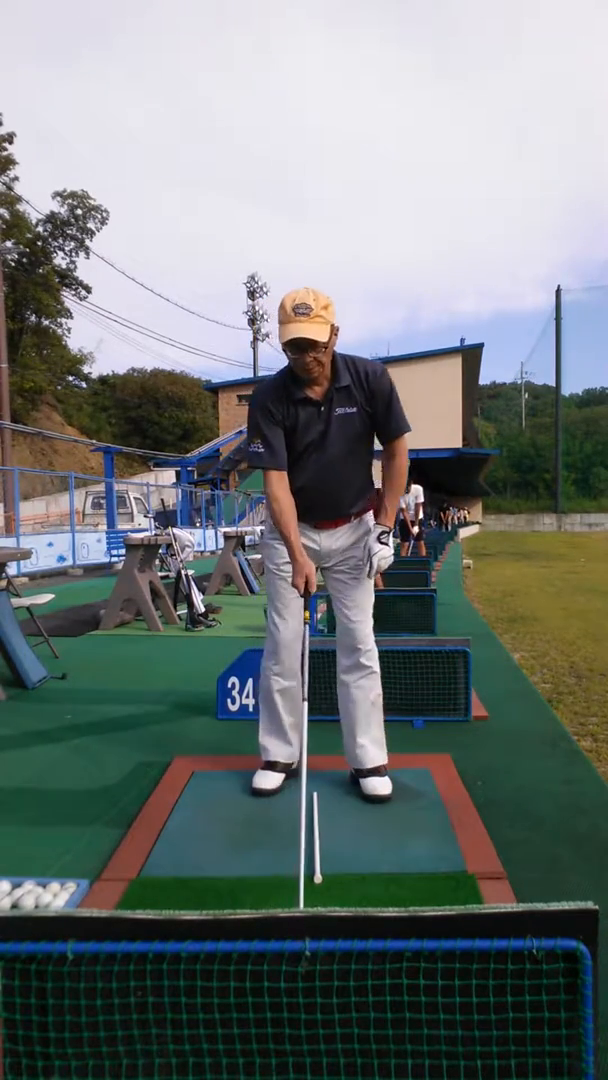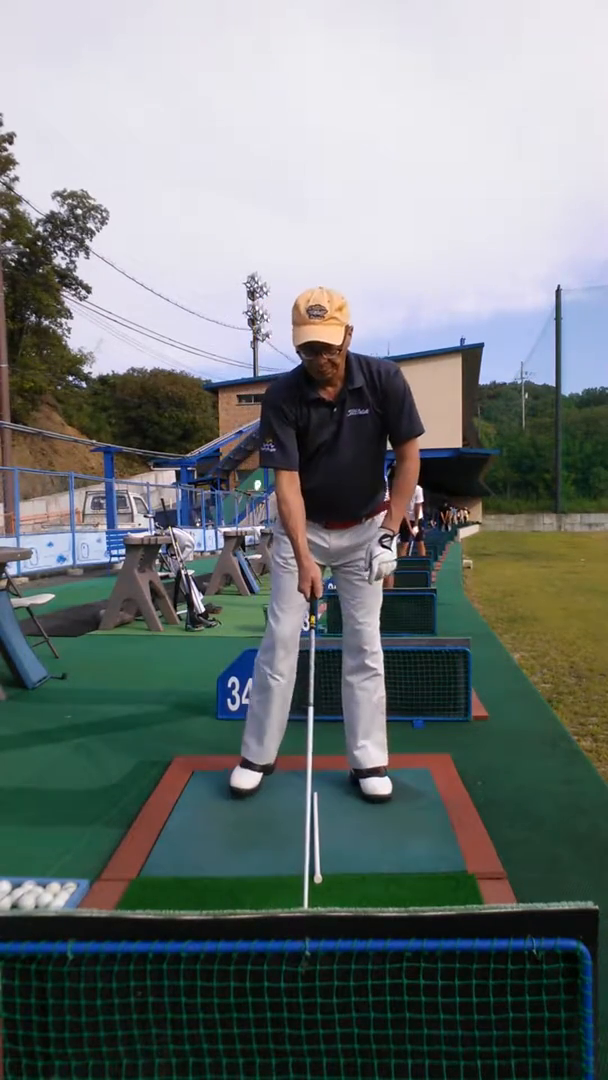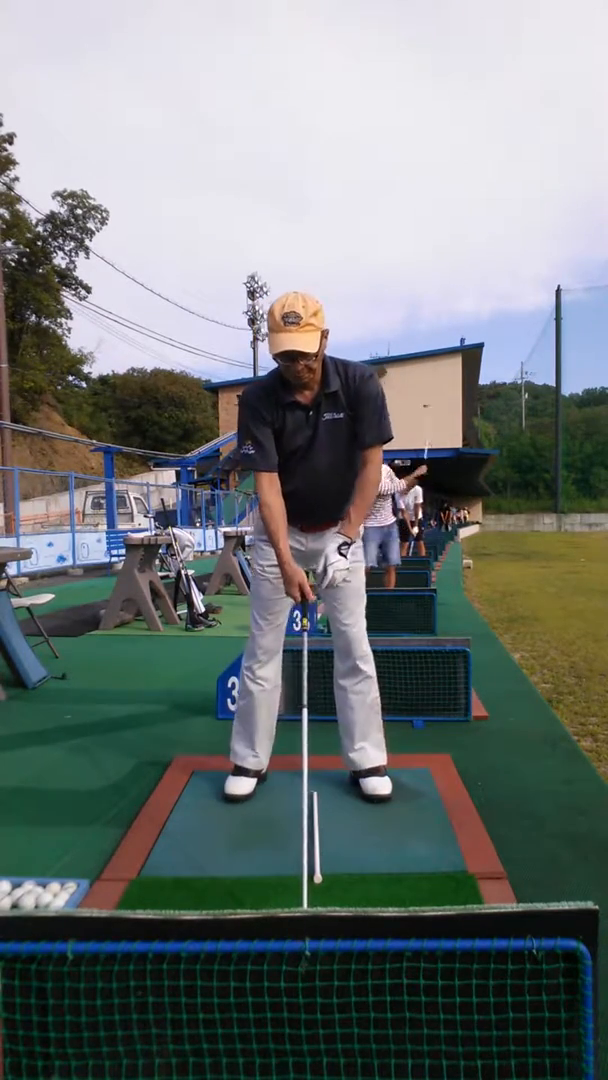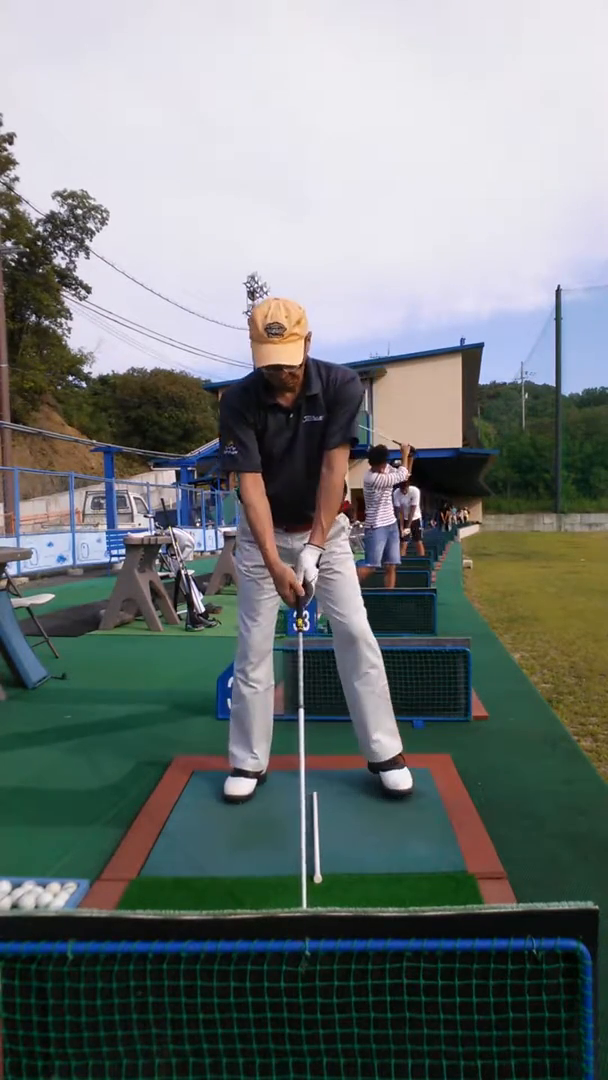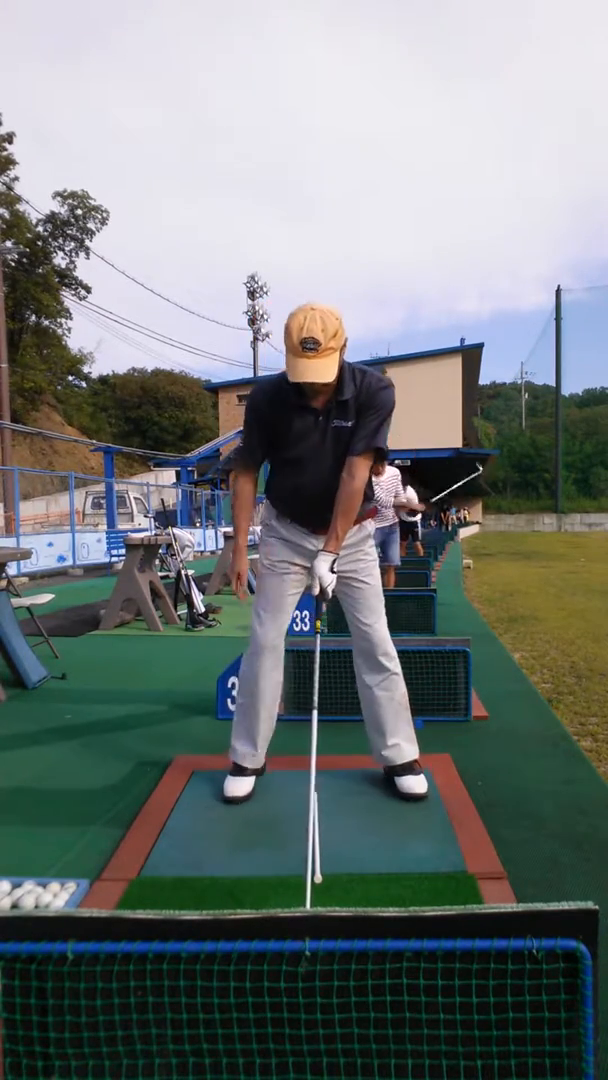
dt=0.3s
person 1, frame 1
left shoulder: (370, 379)
right shoulder: (268, 397)
left elbow: (396, 452)
right elbow: (275, 480)
left wrist: (385, 528)
right wrist: (298, 554)
left hip: (353, 530)
right hip: (290, 531)
left knee: (358, 644)
right knee: (282, 645)
left ankle: (368, 760)
right ankle: (279, 755)
person 1, frame 2
left shoulder: (384, 379)
right shoulder: (281, 396)
left elbow: (408, 456)
right elbow: (286, 481)
left wrist: (389, 530)
right wrist: (304, 557)
left hip: (363, 529)
right hip: (301, 528)
left knee: (364, 643)
right knee: (280, 639)
left ankle: (368, 760)
right ankle: (257, 755)
person 1, frame 3
left shoulder: (359, 383)
right shoulder: (258, 398)
left elbow: (370, 465)
right elbow: (267, 483)
left wrist: (347, 539)
right wrist: (285, 561)
left hip: (339, 531)
right hip: (279, 532)
left knee: (353, 644)
right knee: (263, 645)
left ankle: (367, 759)
right ankle: (249, 760)
person 1, frame 4
left shoulder: (342, 385)
right shoulder: (238, 400)
left elbow: (334, 468)
right elbow: (250, 485)
left wrist: (314, 547)
right wrist: (273, 560)
left hip: (326, 530)
right hip: (263, 534)
left knee: (356, 635)
right knee: (253, 646)
left ankle: (385, 753)
right ankle: (249, 761)
person 1, frame 5
left shoulder: (374, 390)
right shoulder: (267, 396)
left elbow: (355, 474)
right elbow: (246, 474)
left wrist: (330, 551)
right wrist: (238, 550)
left hip: (352, 534)
right hip: (285, 532)
left knee: (375, 643)
right knee: (264, 643)
left ankle: (400, 757)
right ankle: (247, 759)
